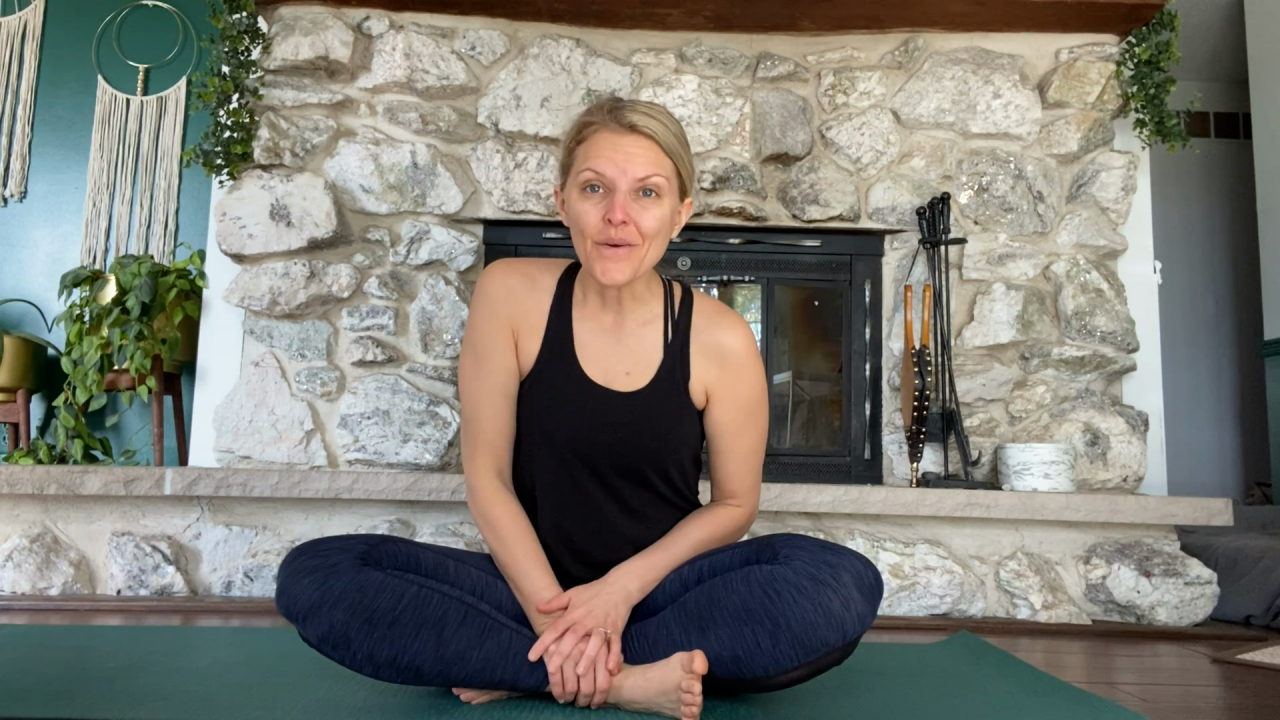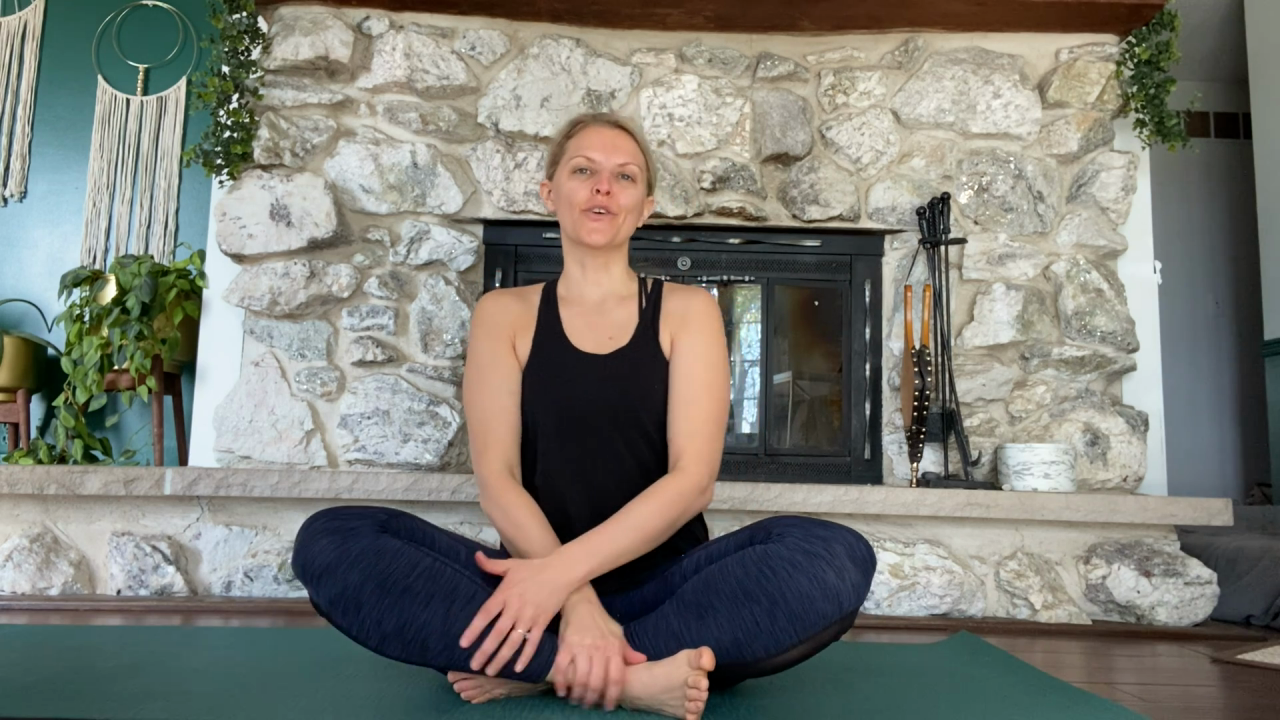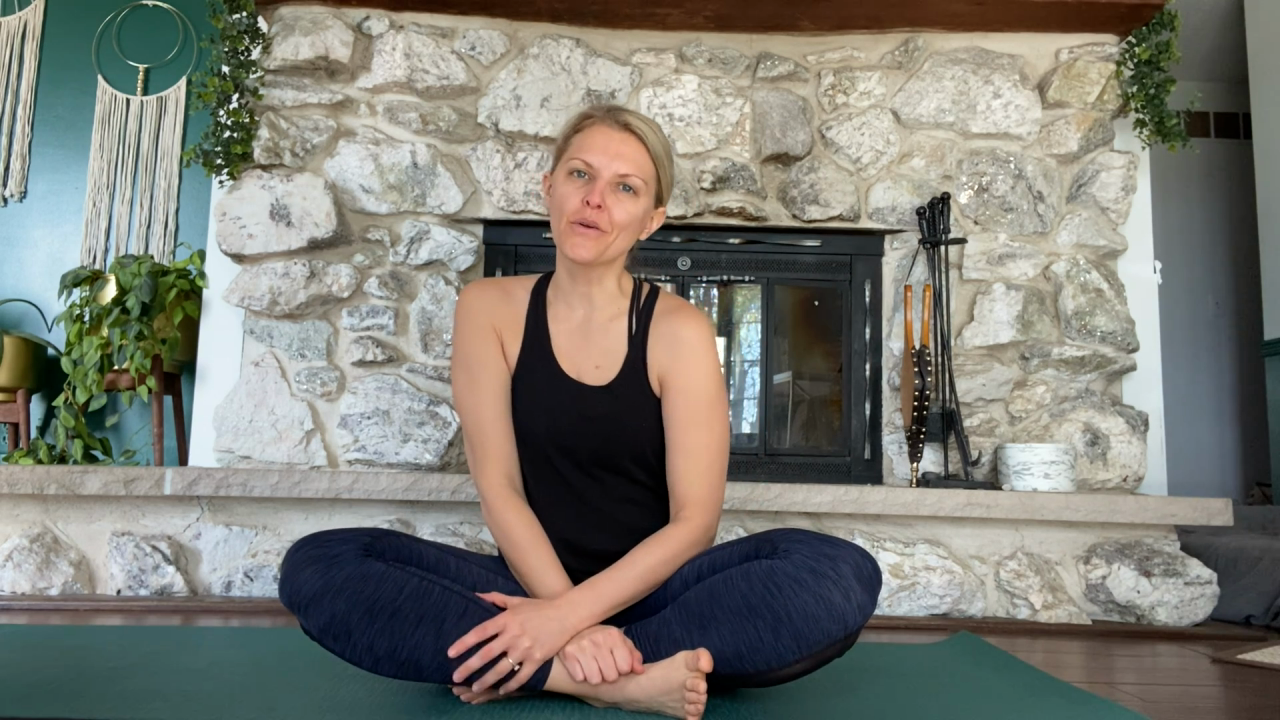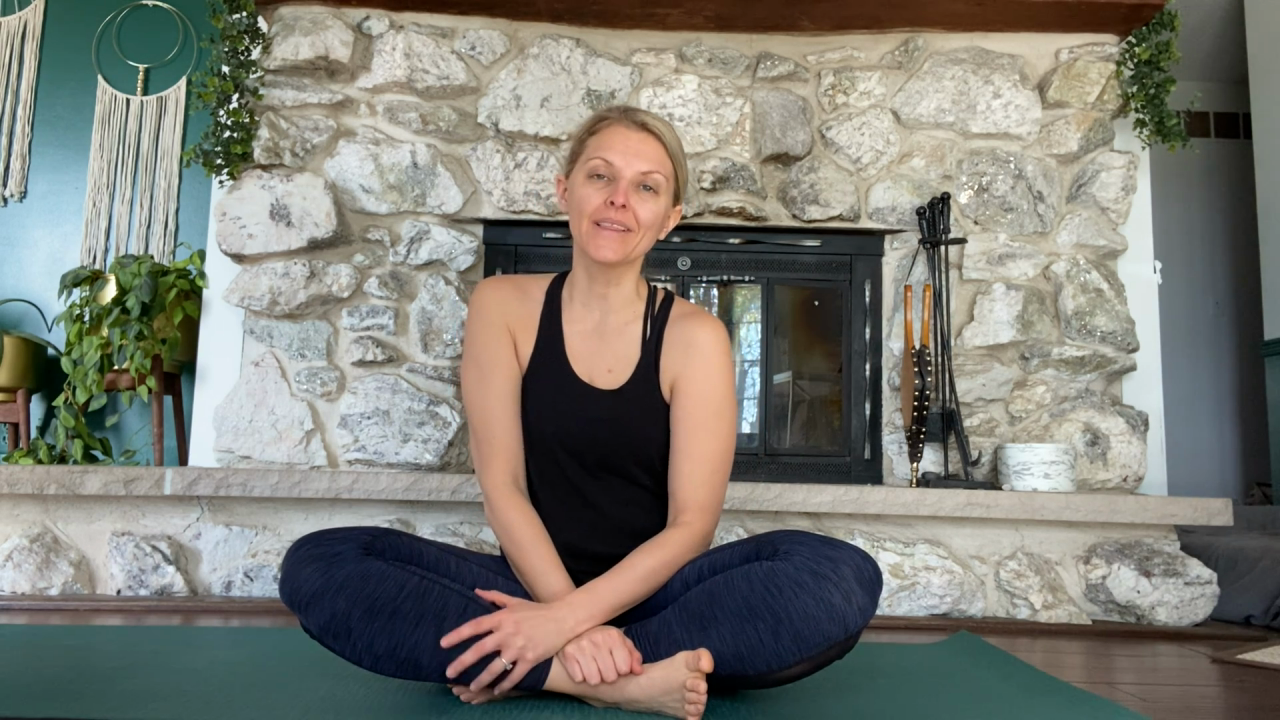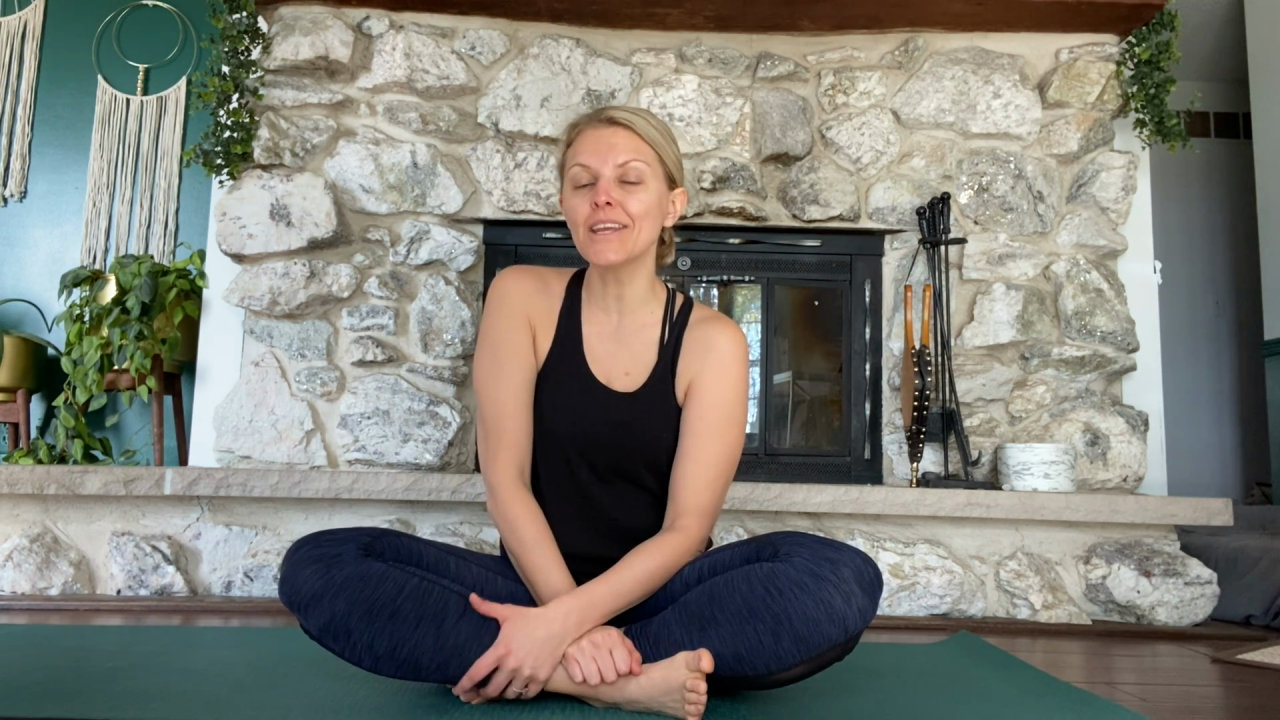
dt=1s
person 1, frame 1
left shoulder: (719, 340)
right shoulder: (510, 294)
left elbow: (734, 504)
right elbow: (487, 478)
left wrist: (624, 586)
right wrist: (552, 616)
left hip: (663, 594)
right hip: (536, 590)
left knee: (845, 587)
right knee: (312, 577)
left ankle: (524, 670)
person 1, frame 2
left shoulder: (688, 310)
right shoulder: (504, 313)
left elbow: (693, 479)
right elbow: (496, 479)
left wrist: (561, 569)
right wrist: (575, 601)
left hip: (668, 590)
right hip: (544, 585)
left knee: (836, 560)
right knee: (330, 540)
left ankle: (541, 668)
person 1, frame 3
left shoulder: (678, 331)
right shoulder: (489, 308)
left elbow: (695, 523)
right elbow: (498, 490)
left wrist: (569, 615)
right wrist: (565, 616)
left hip: (656, 593)
right hip: (536, 588)
left knee: (842, 577)
right knee: (315, 566)
person 1, frame 4
left shoulder: (694, 336)
right shoulder: (504, 305)
left elbow: (692, 525)
right elbow: (502, 487)
left wrist: (567, 619)
right wrist: (563, 614)
left hip: (654, 596)
right hip: (535, 588)
left knee: (843, 578)
right knee: (316, 563)
person 1, frame 5
left shoulder: (711, 340)
right shoulder: (521, 296)
left elbow: (687, 529)
right elbow: (505, 480)
left wrist: (564, 622)
right wrist: (567, 617)
left hip: (657, 596)
right hip: (537, 589)
left knee: (843, 579)
right knee: (316, 565)
left ankle: (566, 667)
